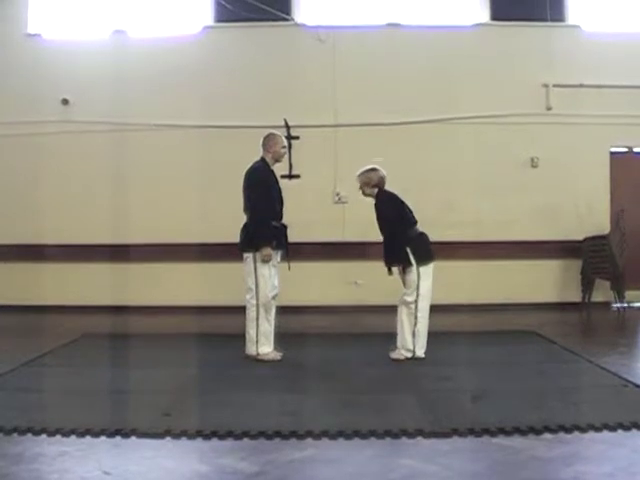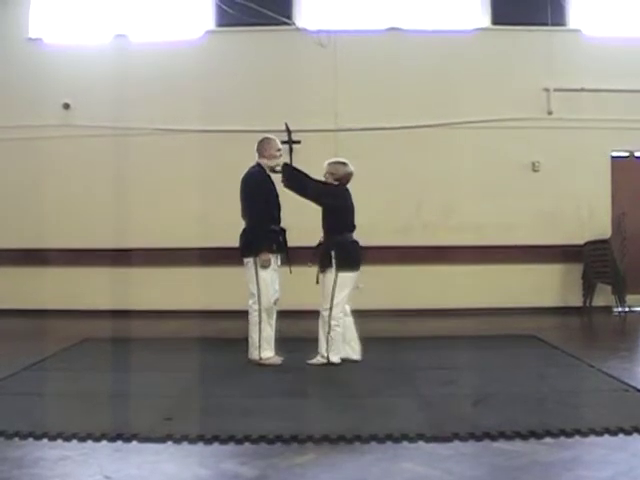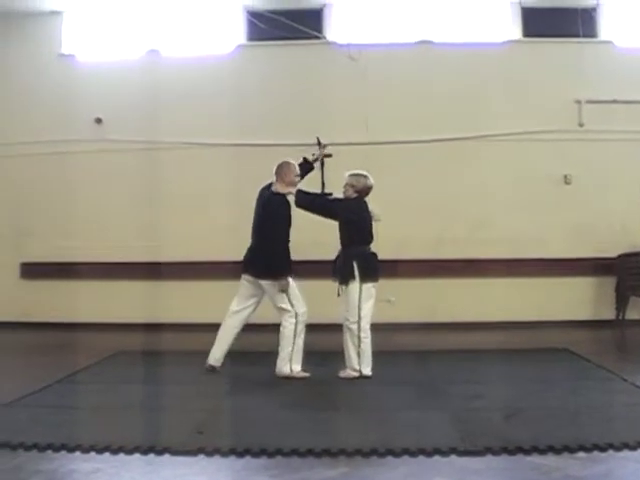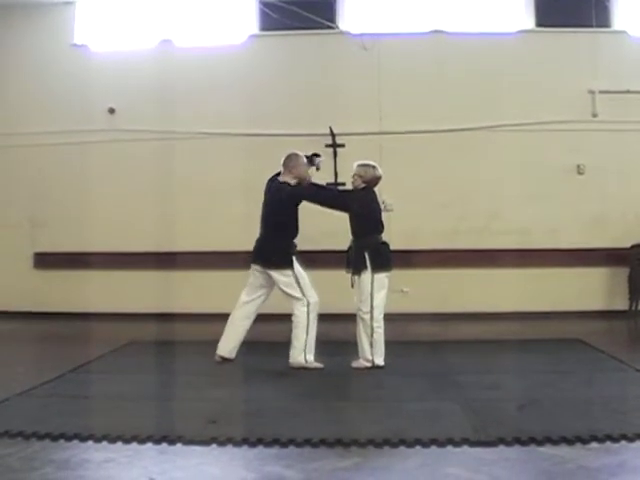
dt=1s
person 1, frame 1
left shoulder: (265, 172)
right shoulder: (258, 172)
right elbow: (256, 212)
right wrist: (264, 244)
left hip: (267, 242)
right hip: (259, 244)
left knee: (268, 294)
right knee: (260, 295)
left ankle: (263, 345)
right ankle: (257, 348)
person 1, frame 2
left shoulder: (262, 176)
right shoulder: (254, 177)
right elbow: (254, 218)
right wrist: (262, 250)
left hip: (267, 246)
right hip: (259, 249)
left knee: (270, 299)
right knee: (262, 300)
left ankle: (264, 349)
right ankle: (260, 352)
person 1, frame 3
left shoulder: (267, 192)
right shoulder: (279, 203)
left elbow: (293, 180)
right elbow: (279, 242)
left wrist: (311, 162)
right wrist: (284, 274)
left hip: (253, 264)
right hip: (269, 268)
left knee: (238, 310)
right knee: (296, 312)
left ankle: (214, 360)
right ankle: (288, 367)
person 1, frame 4
left shoulder: (274, 182)
right shoulder: (285, 190)
left elbow: (296, 164)
right elbow: (295, 195)
left wrist: (312, 159)
right wrist: (304, 182)
left hip: (262, 254)
right hip: (279, 255)
left knee: (248, 302)
right knee: (307, 301)
left ankle: (225, 351)
right ankle: (301, 357)
person 2, frame 1
left shoulder: (385, 201)
right shoulder: (386, 199)
left elbow: (393, 234)
left wrist: (395, 262)
right wrist: (397, 261)
left hip: (416, 256)
right hip: (416, 253)
left knee: (415, 302)
right knee: (409, 301)
left ankle: (414, 349)
right ankle: (407, 347)
person 2, frame 2
left shoulder: (336, 195)
right shoulder: (337, 194)
left elbow: (308, 187)
right elbow: (311, 185)
left wrist: (283, 168)
right wrist: (285, 171)
left hip: (339, 257)
right hip: (344, 255)
left knee: (331, 309)
right knee: (339, 308)
left ankle: (330, 354)
right ankle: (350, 351)
person 2, frame 3
left shoulder: (355, 208)
right shoulder: (354, 208)
left elbow: (323, 205)
right elbow: (327, 204)
left wrist: (294, 193)
right wrist: (296, 193)
left hip: (359, 269)
right hip: (356, 267)
left knee: (357, 321)
right knee: (352, 320)
left ankle: (361, 368)
right ankle: (356, 366)
person 2, frame 4
left shoulder: (363, 198)
right shoulder: (363, 198)
left elbow: (330, 197)
right elbow: (334, 196)
left hip: (371, 259)
right hip: (369, 258)
left knee: (370, 311)
right knee: (365, 310)
left ankle: (374, 358)
right ankle: (369, 356)
